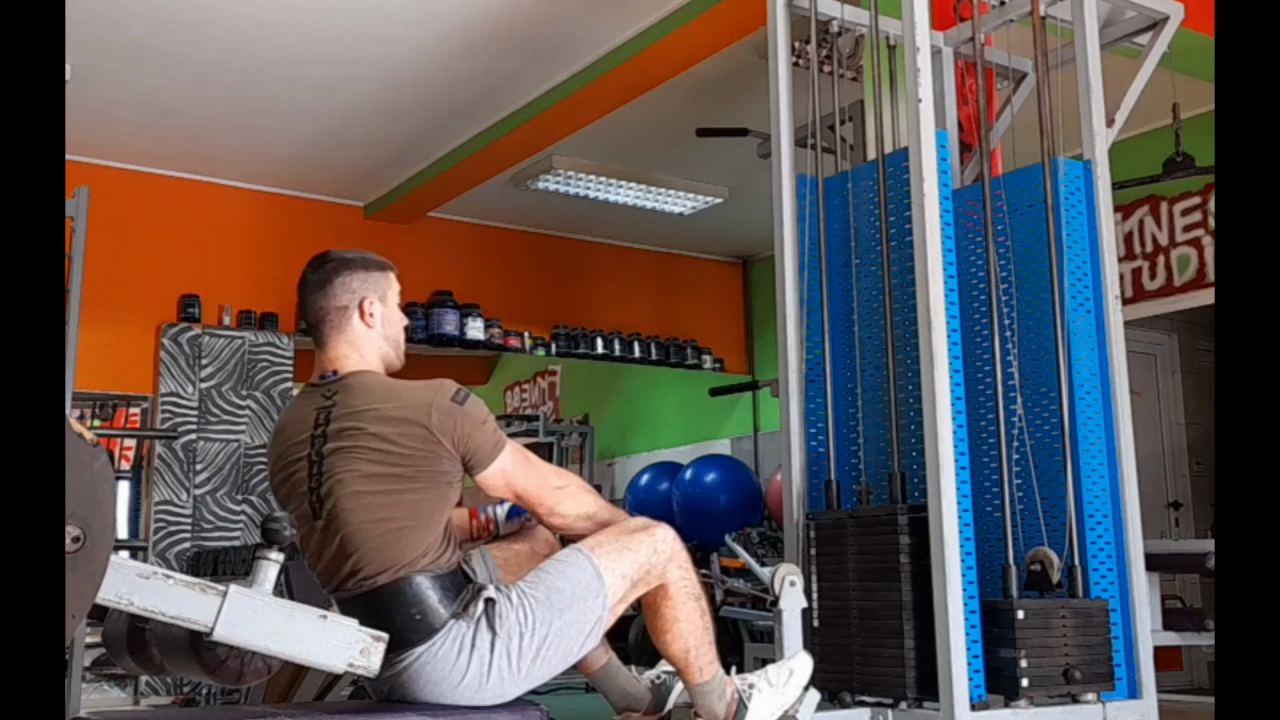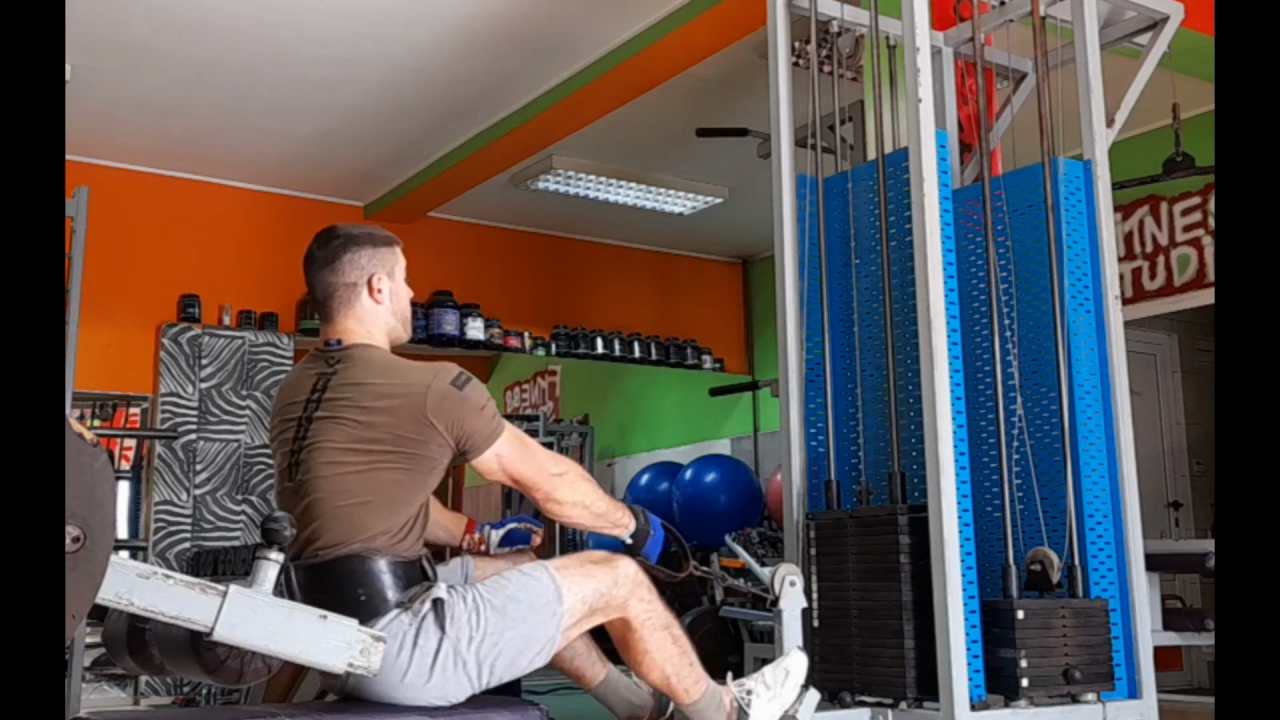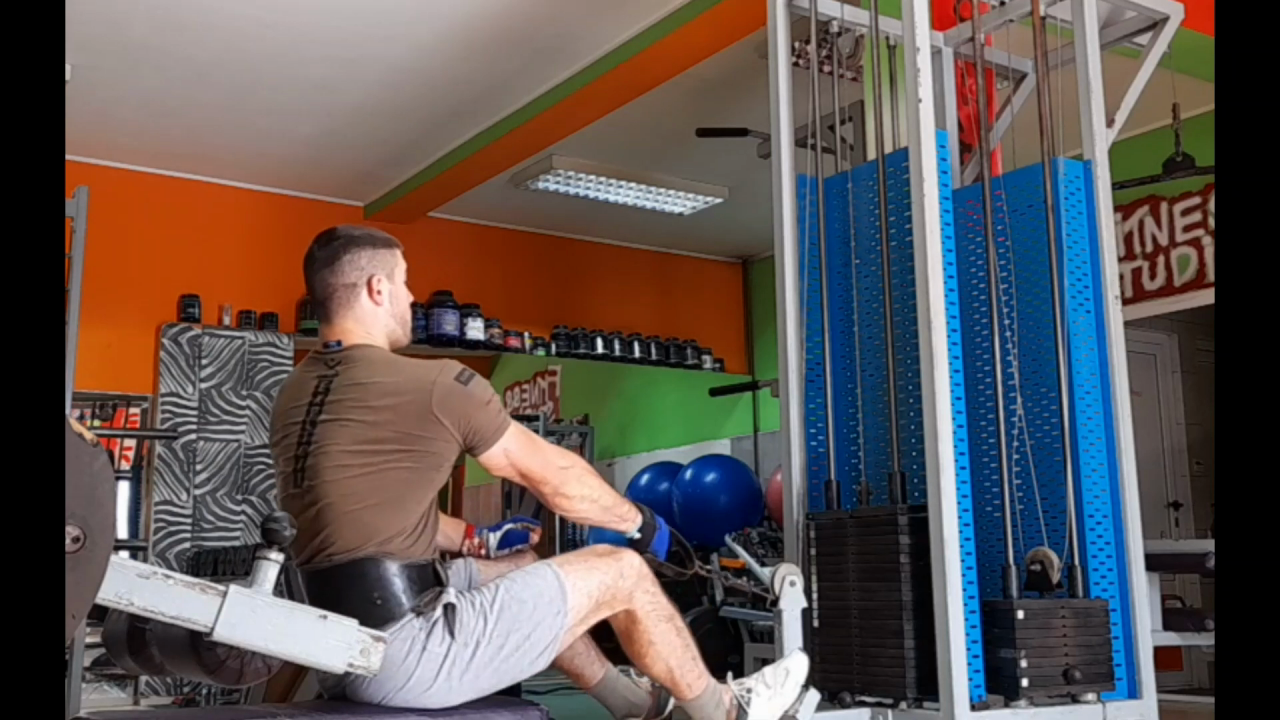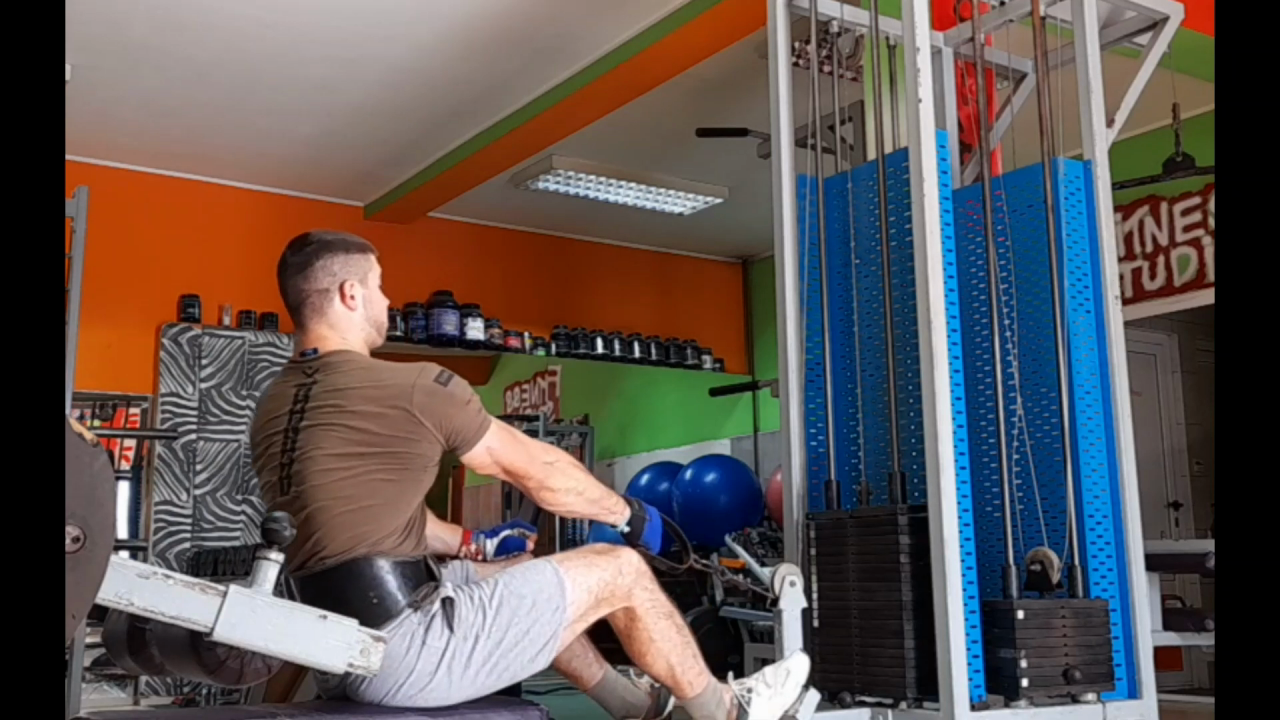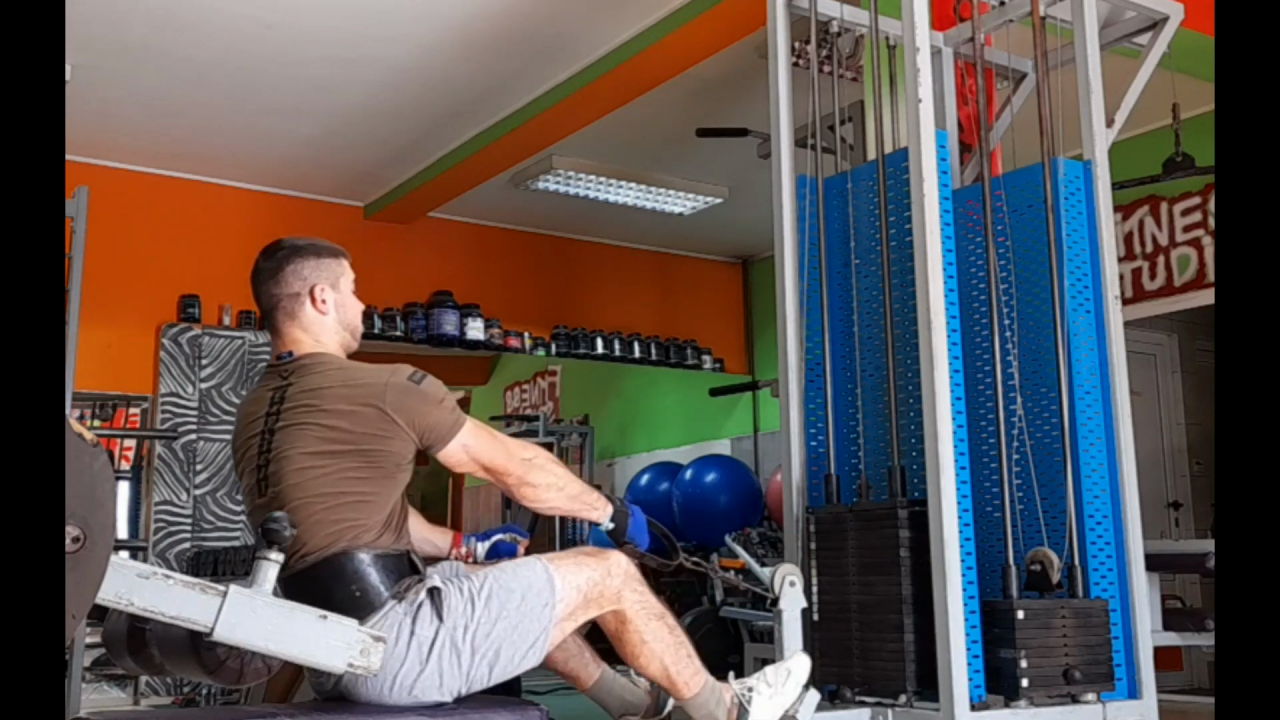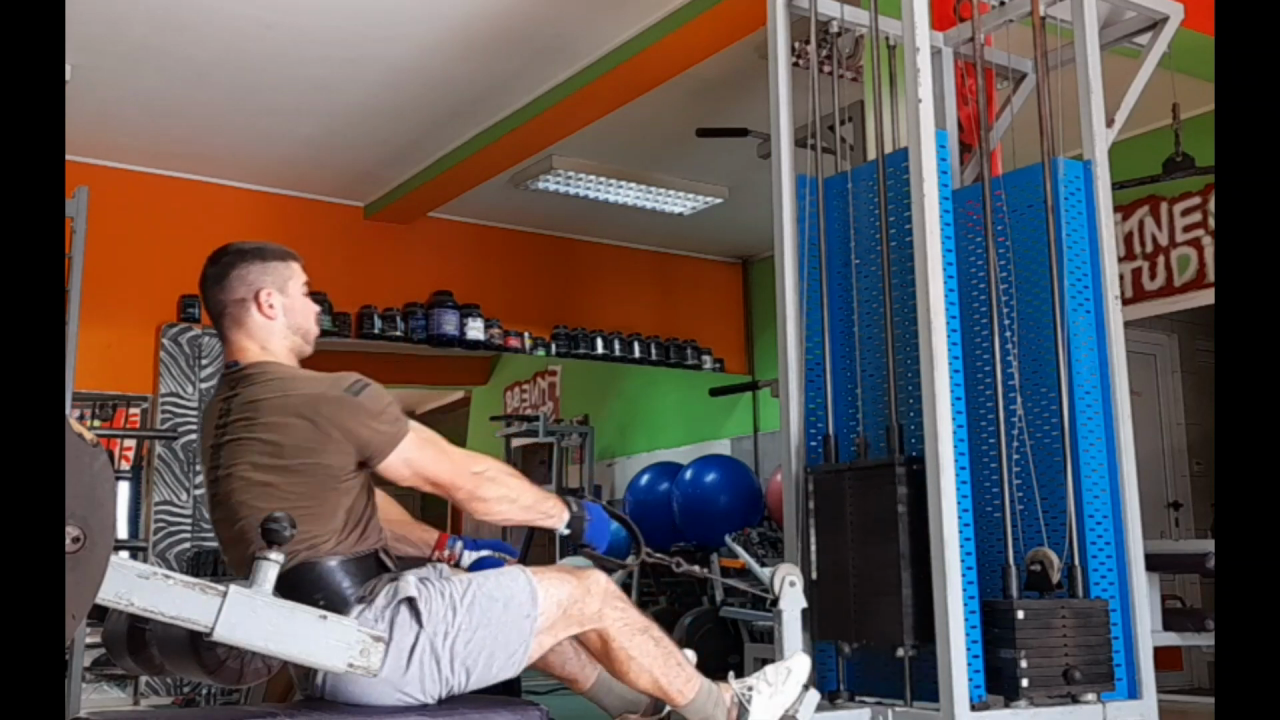
dt=0.3s
person 1, frame 1
left shoulder: (287, 435)
right shoulder: (432, 405)
right elbow: (549, 494)
right wrist: (624, 525)
left hip: (386, 661)
right hip: (458, 656)
left knee: (538, 540)
right knee: (656, 545)
person 1, frame 2
left shoulder: (293, 395)
right shoulder: (431, 388)
right elbow: (547, 480)
left wrist: (476, 536)
right wrist: (633, 524)
right hip: (403, 643)
left knee: (520, 567)
right knee: (616, 577)
person 1, frame 3
left shoulder: (294, 397)
right shoulder: (434, 385)
right elbow: (552, 475)
left wrist: (472, 540)
right wrist: (640, 522)
right hip: (406, 652)
left knee: (517, 566)
right knee: (620, 573)
person 1, frame 4
left shoulder: (274, 408)
right shoulder: (413, 388)
right elbow: (538, 469)
left wrist: (468, 543)
right wrist: (629, 514)
right hip: (403, 648)
left knee: (519, 570)
right knee: (619, 570)
person 1, frame 5
left shoulder: (255, 414)
right shoulder: (384, 389)
right elbow: (516, 467)
left wrist: (460, 546)
right wrist: (613, 512)
right hip: (391, 639)
left knee: (513, 579)
right knee: (608, 575)
person 1, frame 6
left shoulder: (227, 414)
right shoulder: (327, 399)
right elbow: (468, 480)
left wrist: (447, 548)
right wrist: (571, 515)
left knee: (508, 585)
right knee: (588, 595)
